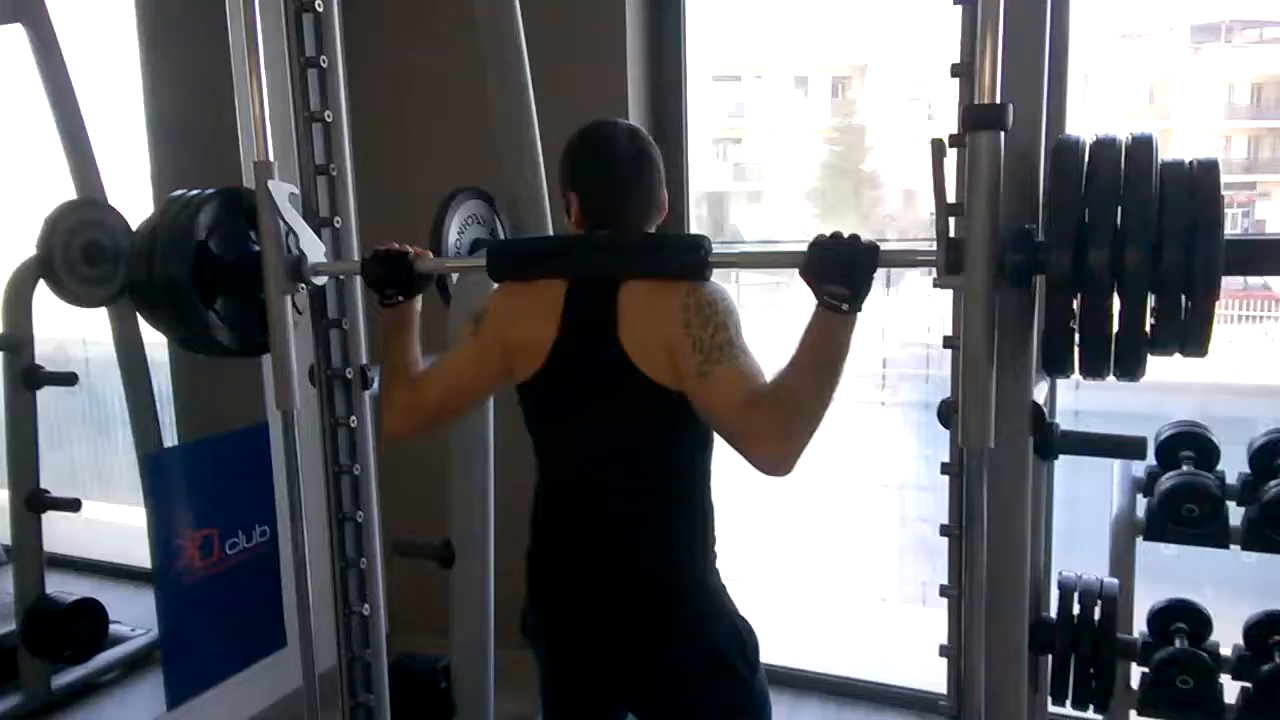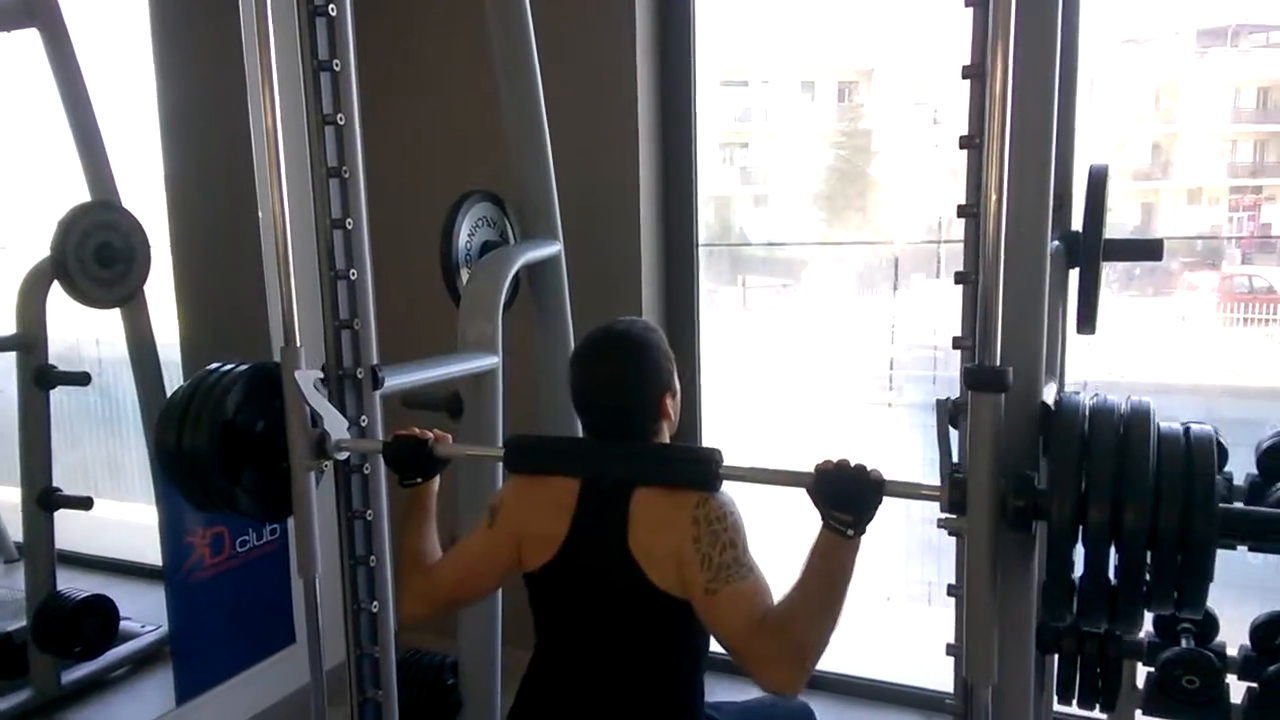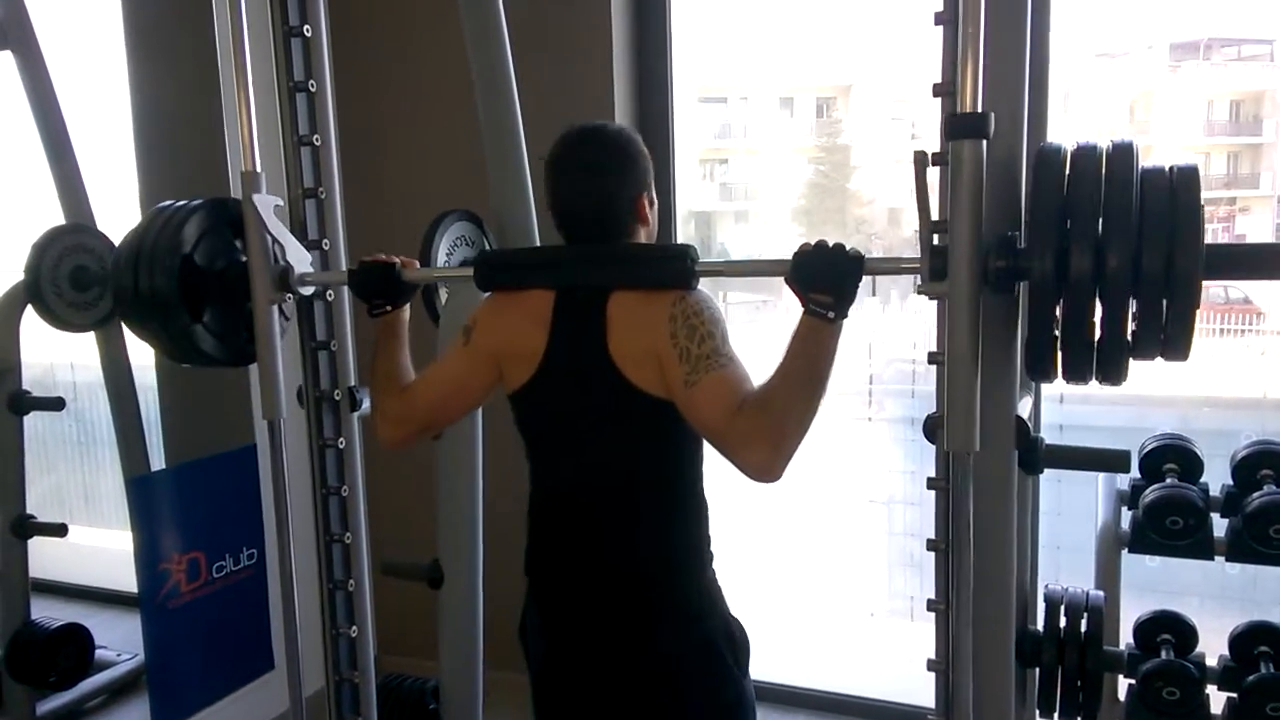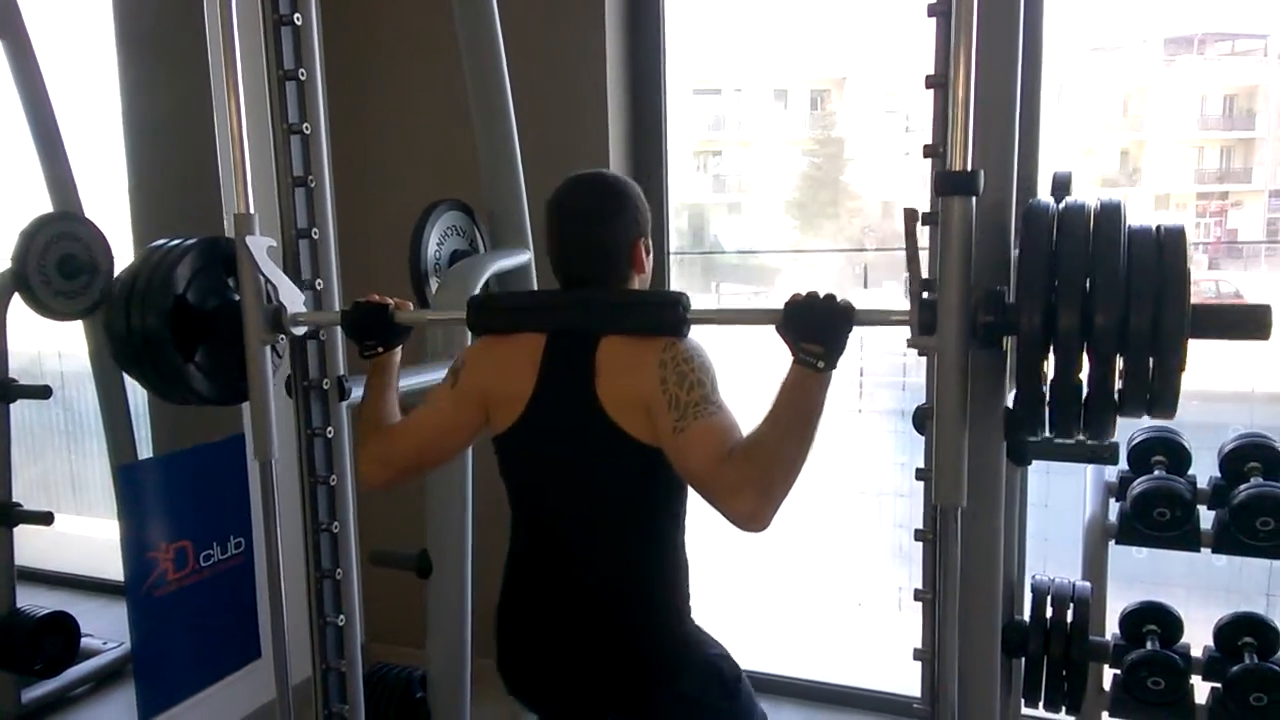
dt=1s
person 1, frame 1
left shoulder: (519, 303)
right shoulder: (682, 301)
left elbow: (404, 411)
right elbow: (773, 443)
left wrist: (401, 301)
right wrist: (836, 306)
left hip: (561, 603)
right hip: (675, 610)
person 1, frame 2
left shoulder: (532, 494)
right shoulder: (691, 510)
left elbow: (418, 600)
right elbow: (781, 668)
left wrist: (422, 482)
right wrist: (841, 529)
person 1, frame 3
left shoulder: (509, 312)
right shoulder: (669, 310)
left elbow: (397, 420)
right elbow: (761, 450)
left wrist: (391, 312)
right wrist: (822, 313)
left hip: (558, 605)
right hip: (668, 610)
person 1, frame 4
left shoulder: (498, 355)
right shoulder: (659, 358)
left elbow: (378, 463)
right elbow: (747, 497)
left wrist: (382, 353)
right wrist: (811, 364)
left hip: (530, 651)
right hip: (642, 656)
